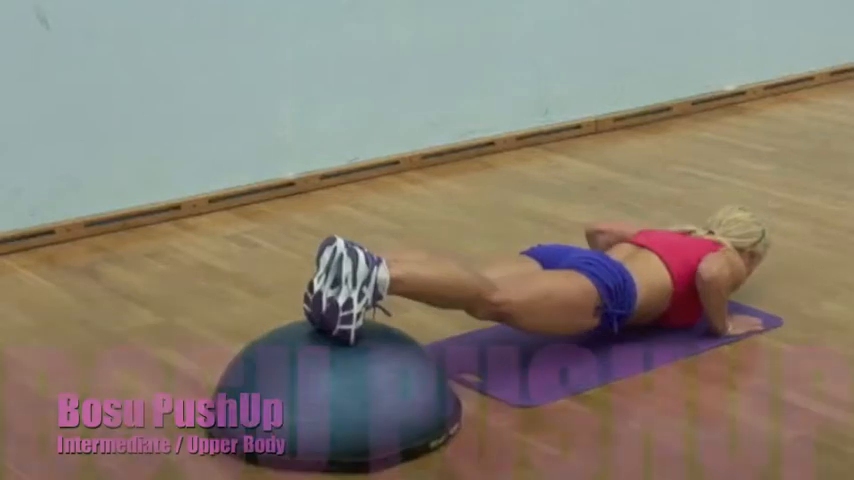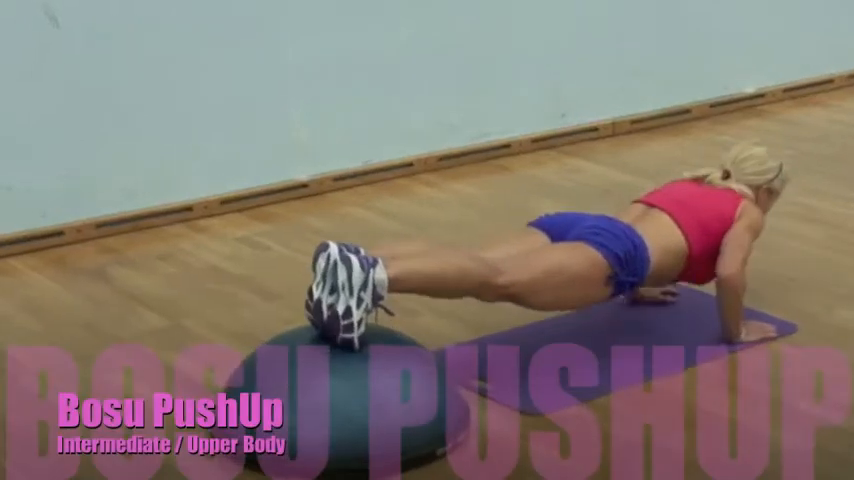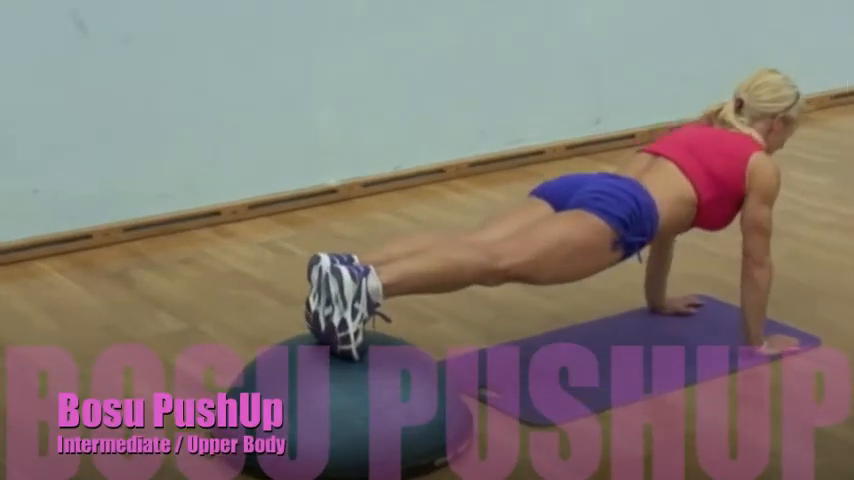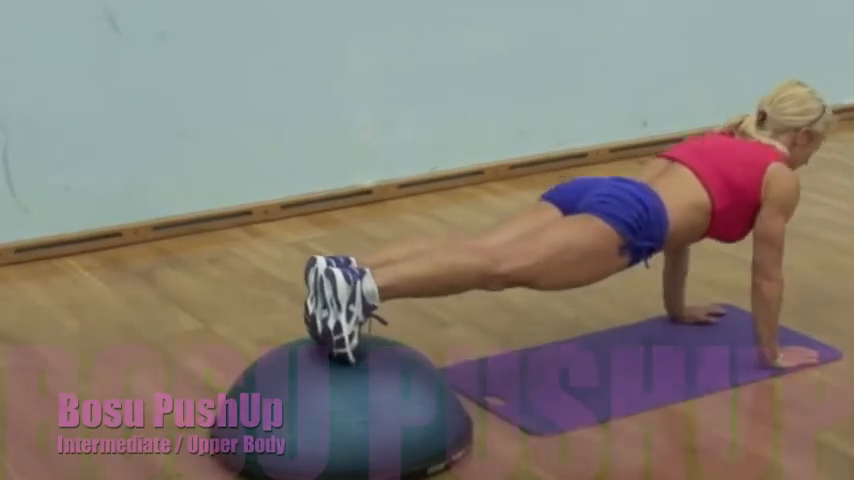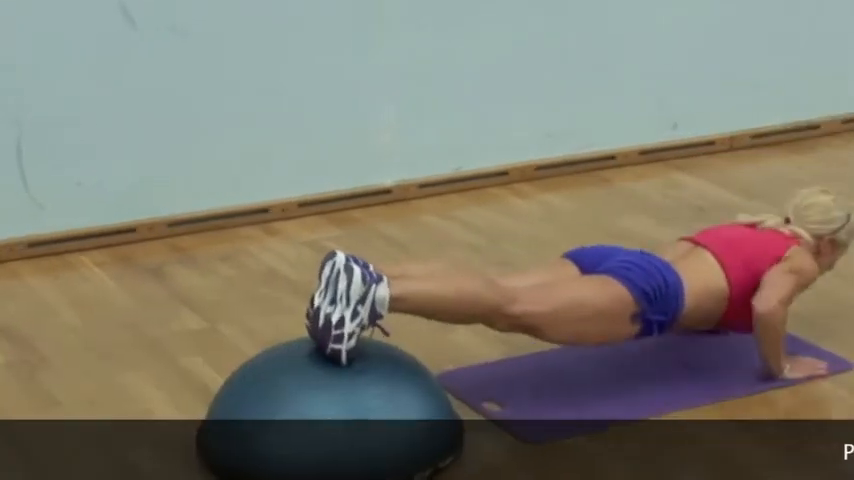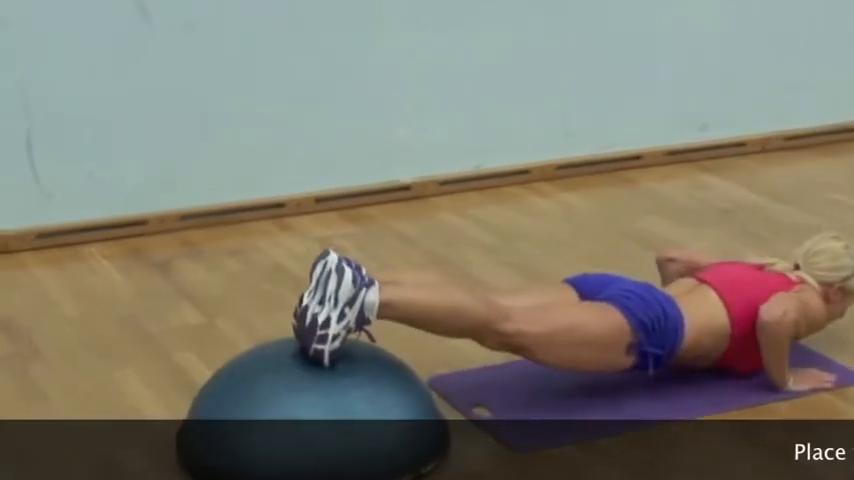
dt=0.5s
person 1, frame 1
left shoulder: (668, 236)
right shoulder: (731, 262)
left elbow: (597, 228)
right elbow: (709, 274)
right wrist: (722, 324)
left hip: (561, 256)
right hip: (606, 288)
left knee: (481, 287)
right knee: (496, 299)
left ankle: (357, 262)
right ankle: (377, 276)
person 1, frame 2
left shoulder: (685, 185)
right shoulder: (748, 214)
right elbow: (729, 275)
left wrist: (634, 288)
right wrist: (735, 331)
left hip: (574, 225)
right hip: (613, 251)
left knee: (476, 265)
right knee: (502, 282)
left ankle: (353, 262)
right ankle: (376, 278)
person 1, frame 3
left shoulder: (696, 131)
right shoulder: (762, 166)
right elbow: (756, 262)
left wrist: (657, 301)
right wrist: (757, 341)
left hip: (579, 187)
right hip: (617, 212)
left knee: (469, 246)
right knee: (500, 264)
left ankle: (351, 270)
right ankle: (370, 287)
person 1, frame 4
left shoulder: (718, 142)
right shoulder: (780, 178)
left elbow: (678, 222)
right elbow: (767, 274)
left wrist: (676, 309)
right wrist: (771, 353)
left hip: (589, 191)
right hip: (626, 217)
left knee: (474, 249)
right knee: (503, 268)
left ankle: (347, 271)
right ankle: (366, 288)
person 1, frame 5
left shoulder: (746, 230)
right shoulder: (802, 261)
right elbow: (766, 309)
left wrist: (686, 315)
right wrist: (779, 368)
left hip: (610, 260)
right hip: (643, 291)
left knee: (495, 291)
right knee: (516, 311)
left ankle: (362, 275)
right ankle: (376, 294)
person 1, frame 6
left shoulder: (753, 271)
right shoulder: (808, 304)
left elbow: (670, 256)
right elbow: (773, 318)
right wrist: (783, 378)
left hip: (612, 290)
right hip: (643, 326)
left knee: (491, 311)
right knee: (509, 330)
left ankle: (353, 281)
right ankle: (365, 300)
